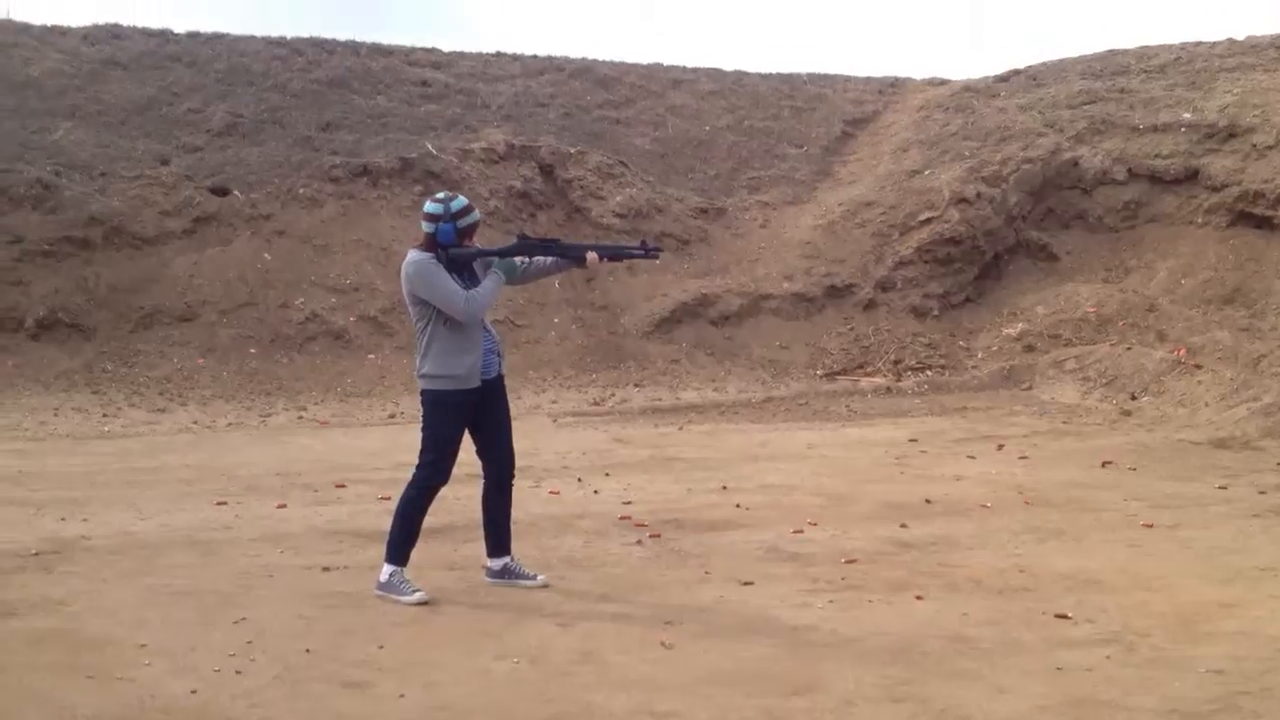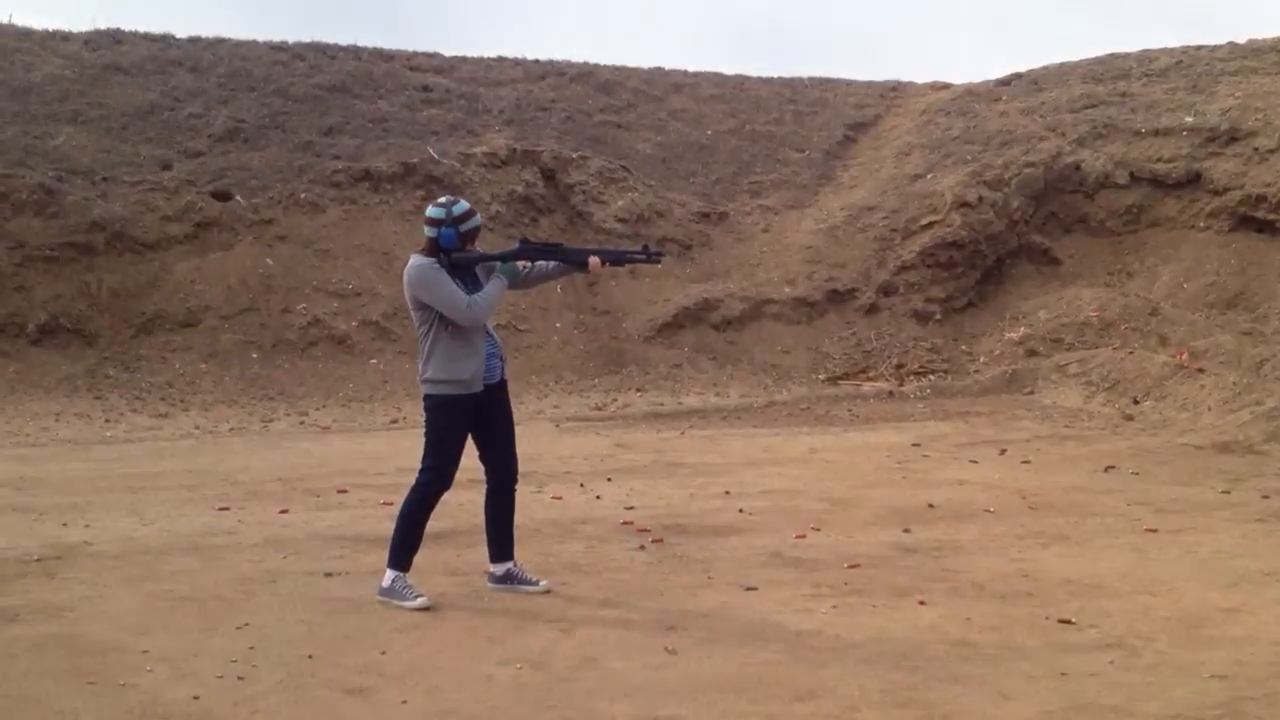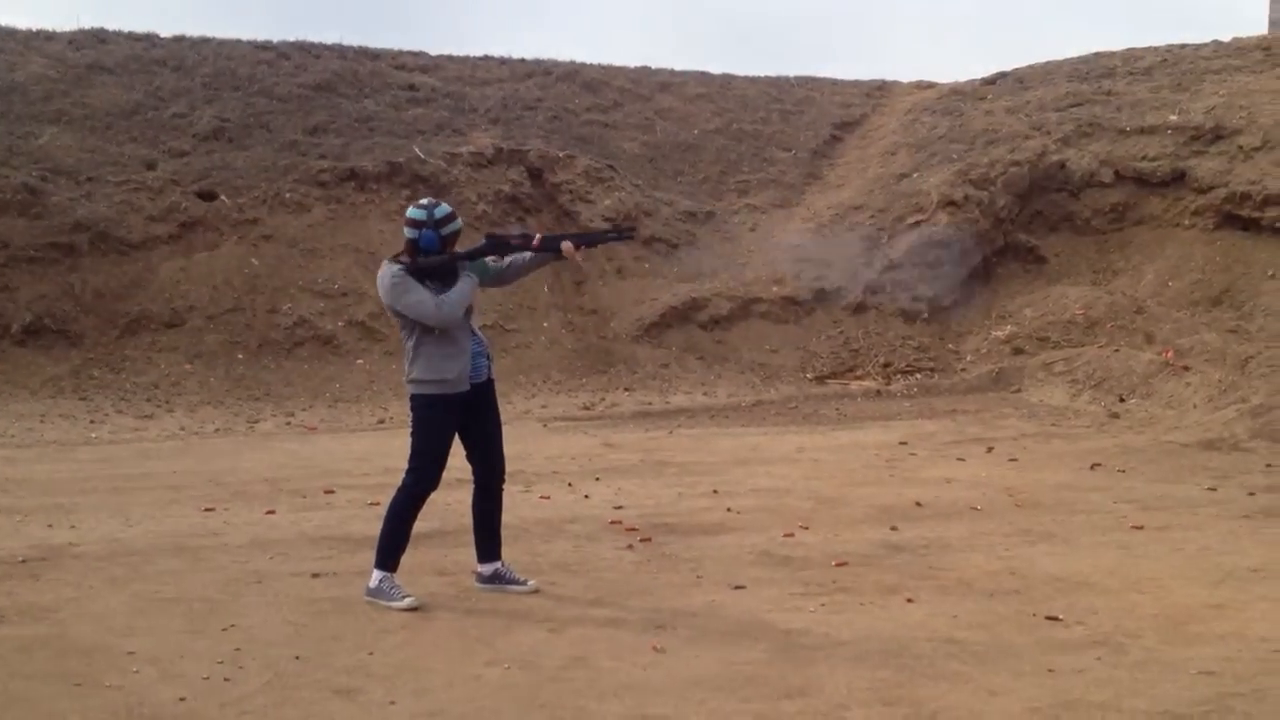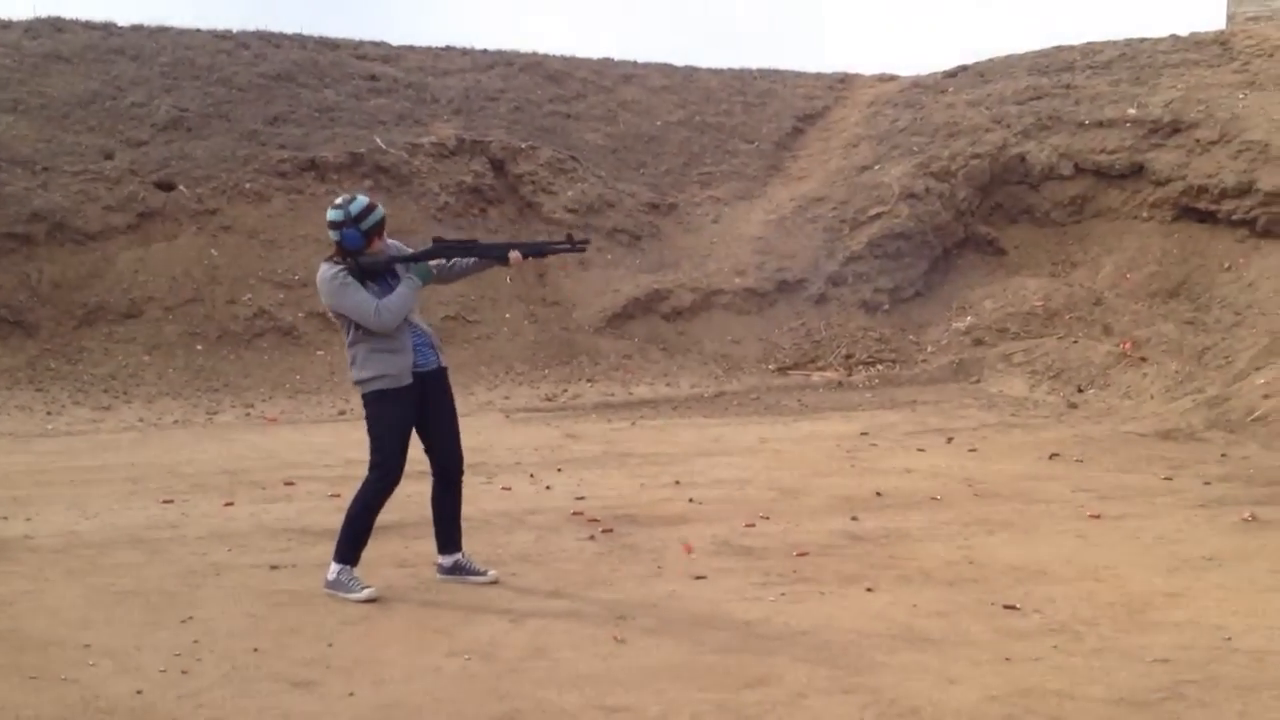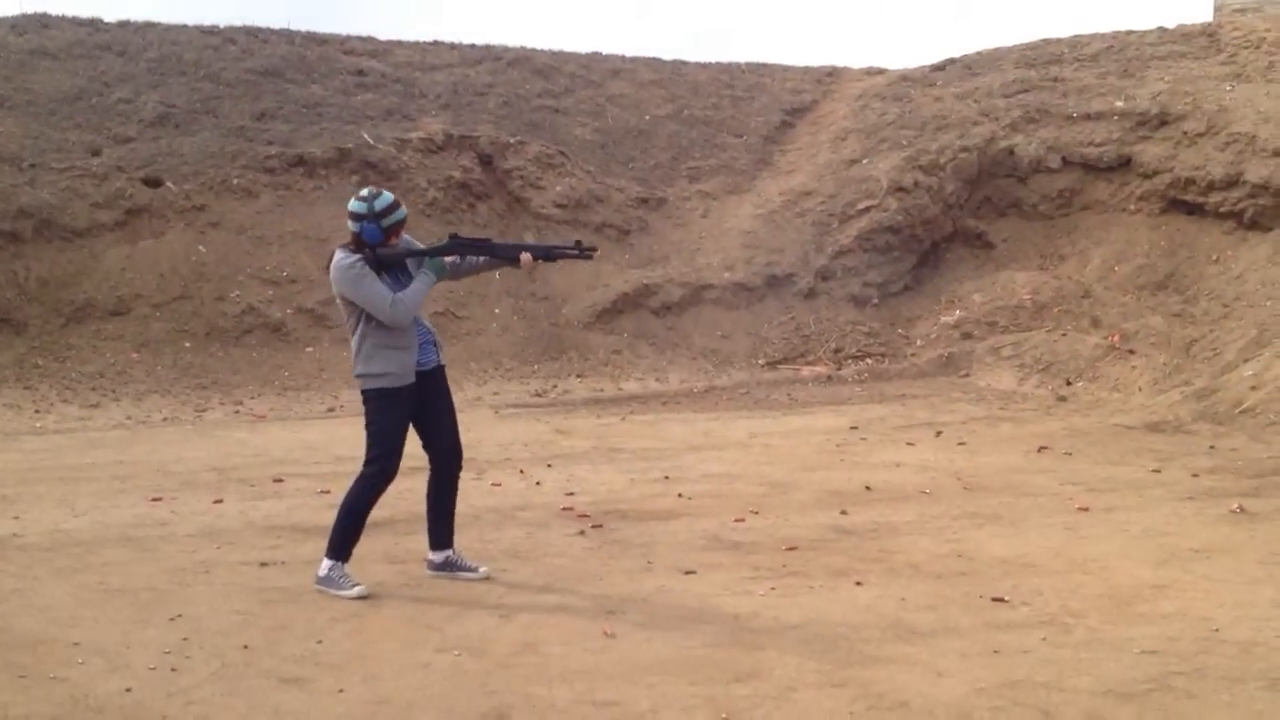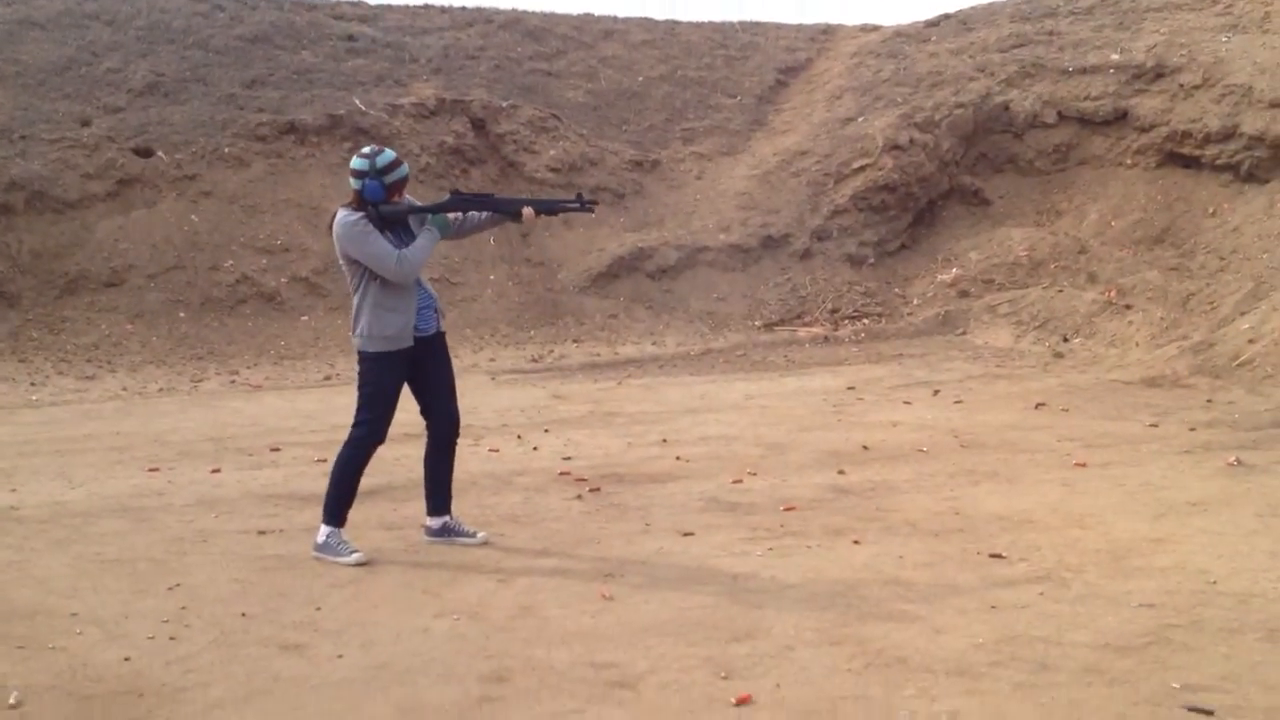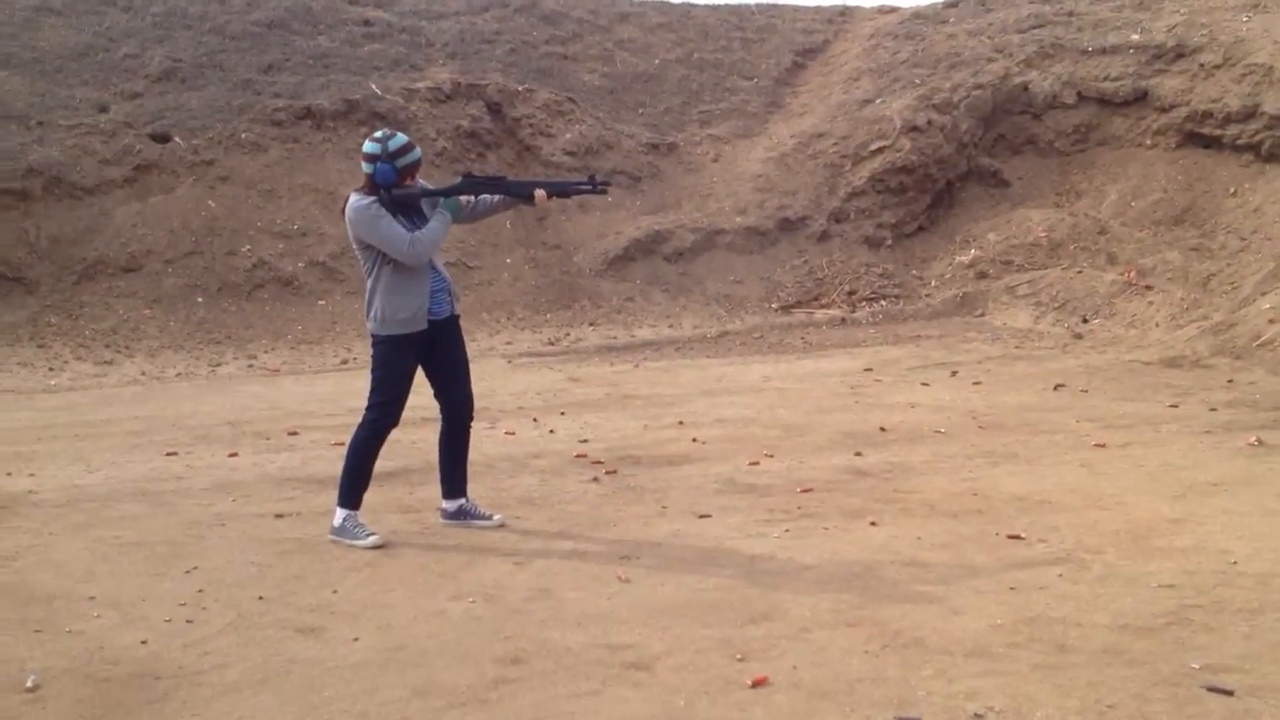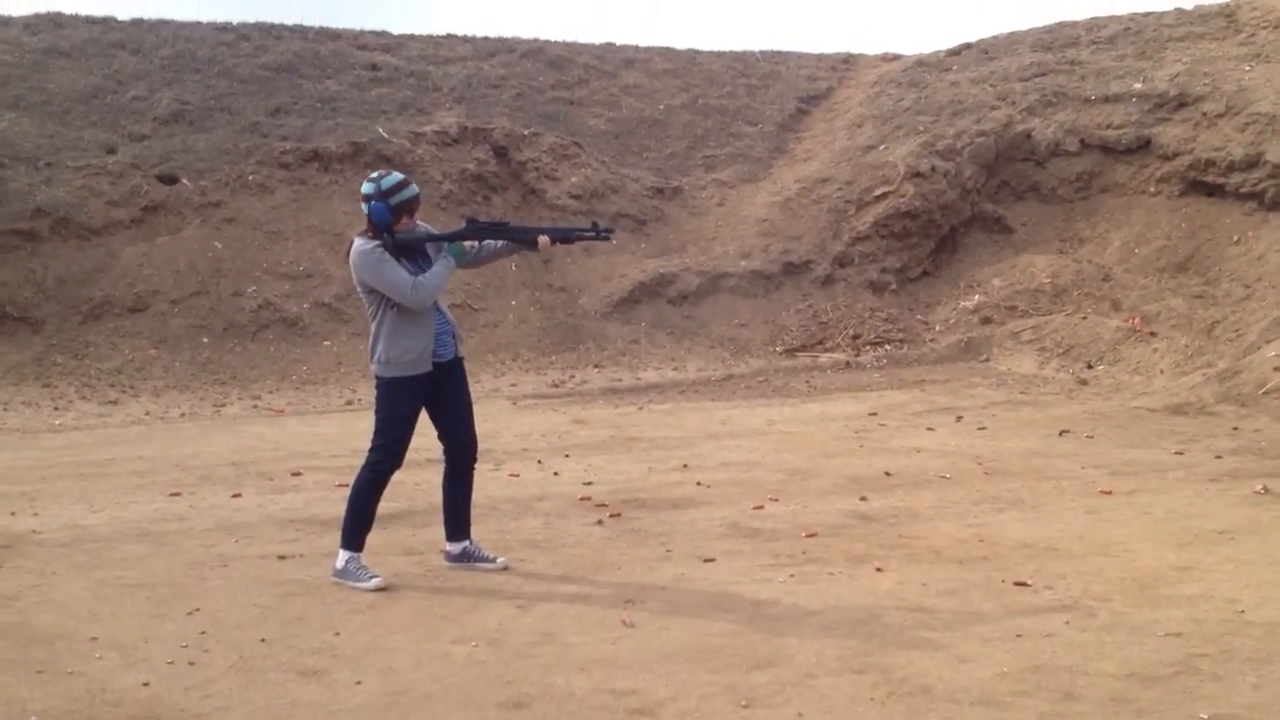
dt=0.5s
person 1, frame 1
left shoulder: (467, 257)
right shoulder: (420, 267)
left elbow: (521, 269)
right elbow: (468, 308)
left wrist: (575, 259)
right wrist: (497, 274)
left hip: (487, 380)
right hip: (447, 388)
left knee: (501, 469)
right knee: (431, 476)
left ankle: (500, 562)
right ankle: (391, 572)
person 1, frame 2
left shoulder: (471, 262)
right shoulder: (422, 271)
left elbow: (523, 274)
right elbow: (471, 312)
left wrist: (576, 263)
right wrist: (500, 278)
left hip: (489, 384)
right hip: (449, 392)
left knee: (504, 474)
right knee: (434, 481)
left ankle: (502, 567)
right ankle: (393, 578)
person 1, frame 3
left shoulder: (450, 261)
right shoulder: (395, 277)
left elbow: (501, 272)
right elbow: (441, 314)
left wrist: (551, 251)
right wrist: (470, 275)
left hip: (477, 382)
right hip: (436, 390)
left knee: (491, 473)
right knee: (421, 480)
left ankle: (490, 567)
right ankle: (381, 578)
person 1, frame 4
left shoulder: (390, 252)
right shoulder: (333, 276)
left elbow: (442, 271)
right elbow: (381, 318)
left wrist: (495, 258)
right wrist: (414, 279)
left hip: (429, 371)
right hip: (386, 383)
left knee: (450, 465)
right knee: (385, 475)
left ankle: (450, 558)
right ankle: (340, 570)
person 1, frame 5
left shoulder: (400, 248)
right shoulder: (347, 266)
left elbow: (450, 267)
right elbow: (395, 311)
left wrist: (505, 258)
right wrist: (427, 275)
left hip: (426, 369)
right hip: (386, 379)
left knee: (448, 459)
right knee: (379, 471)
left ankle: (441, 554)
right ankle: (331, 566)
person 1, frame 6
right shoulder: (350, 224)
left elbow: (455, 225)
right elbow: (401, 268)
left wrist: (508, 214)
right wrist: (432, 231)
left hip: (426, 333)
right hip: (384, 343)
left knee: (445, 424)
right knee: (368, 434)
left ankle: (439, 520)
right ankle: (329, 533)
person 1, frame 7
left shoulder: (413, 194)
right shoulder: (362, 209)
left elbow: (467, 209)
right elbow: (413, 250)
left wrist: (519, 196)
right wrist: (443, 214)
left hip: (440, 317)
right hip: (397, 326)
left knee: (459, 408)
right knee: (381, 417)
left ankle: (455, 502)
right ankle: (345, 516)
person 1, frame 8
left shoulder: (417, 235)
right shoulder: (366, 252)
left elbow: (471, 254)
right elbow: (416, 294)
left wrist: (523, 242)
right wrist: (447, 259)
left hip: (445, 359)
right hip: (402, 369)
left knee: (463, 451)
right knee: (384, 459)
left ankle: (458, 545)
right ankle: (347, 558)
